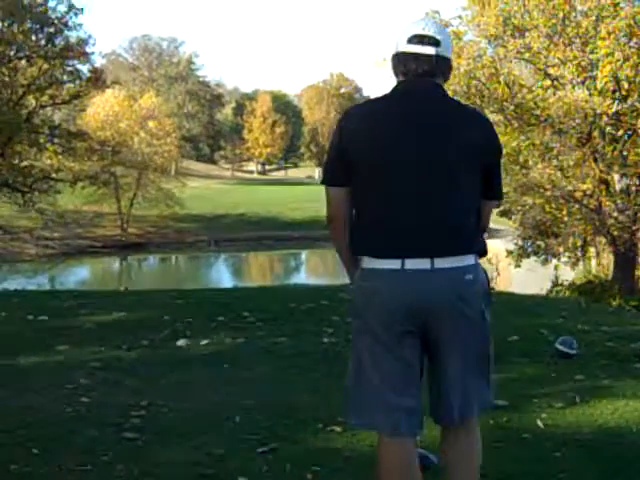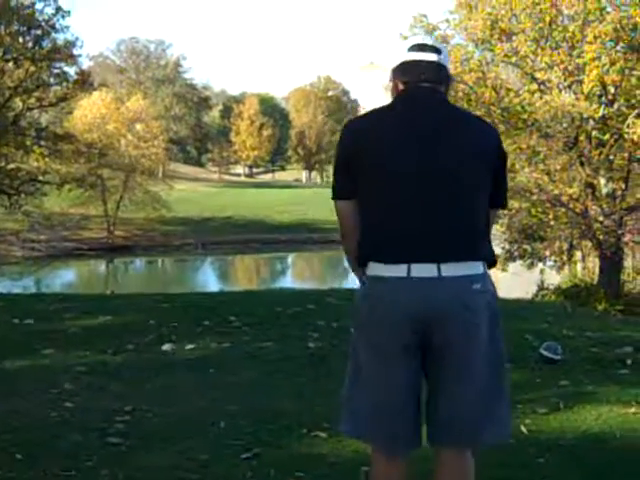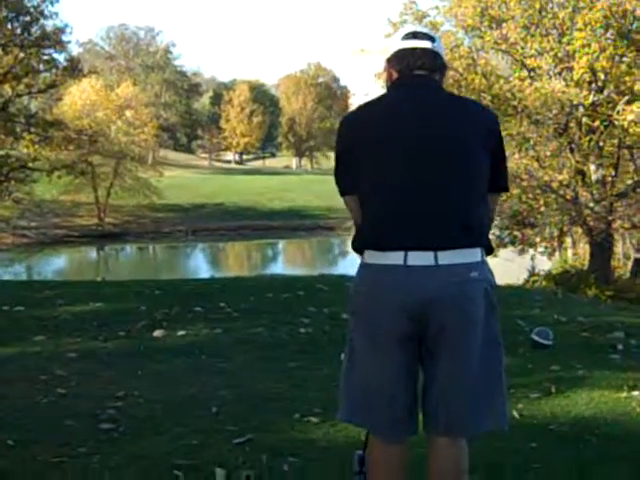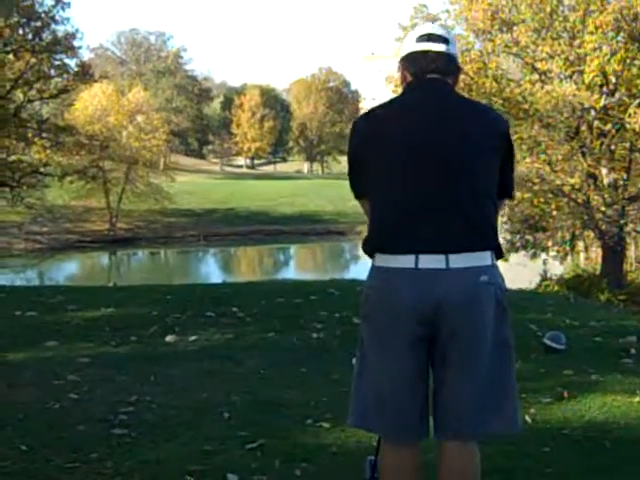
dt=0.4s
person 1, frame 1
left shoulder: (357, 121)
right shoulder: (477, 127)
left elbow: (337, 214)
right elbow: (483, 217)
left wrist: (356, 273)
left hip: (382, 281)
right hip: (457, 278)
left knee: (394, 425)
right knee: (460, 417)
person 1, frame 2
left shoulder: (359, 131)
right shoulder: (483, 134)
left elbow: (350, 228)
right elbow: (487, 220)
left hip: (388, 289)
right hip: (464, 288)
left knee: (389, 441)
right knee: (456, 441)
person 1, frame 3
left shoulder: (357, 124)
right shoulder: (480, 119)
left elbow: (359, 213)
right elbow: (488, 209)
left hip: (384, 277)
right hip: (461, 276)
left knee: (386, 426)
right knee: (450, 427)
person 1, frame 4
left shoulder: (369, 126)
right shoulder: (490, 124)
right elbow: (494, 207)
left hip: (396, 280)
right hip: (471, 279)
left knee: (398, 431)
right knee: (461, 430)
